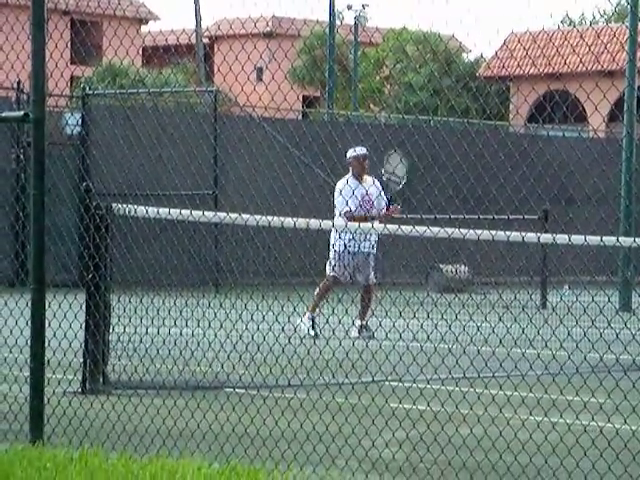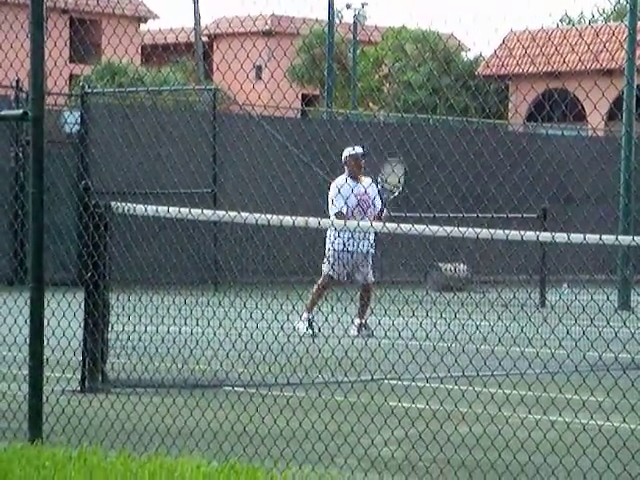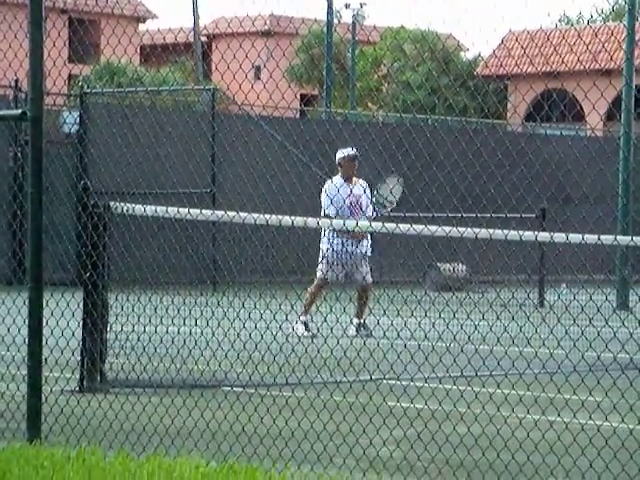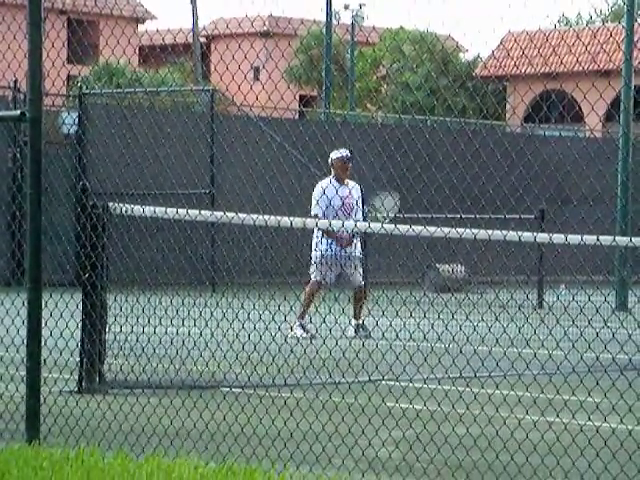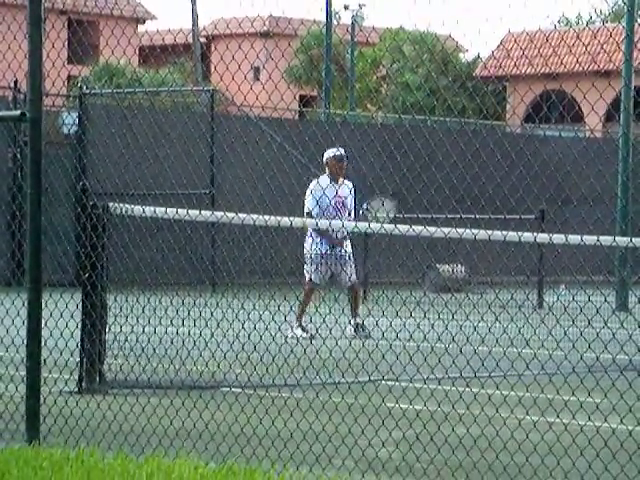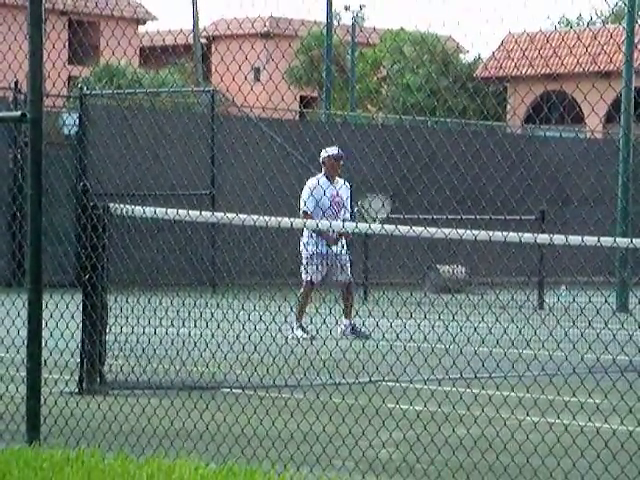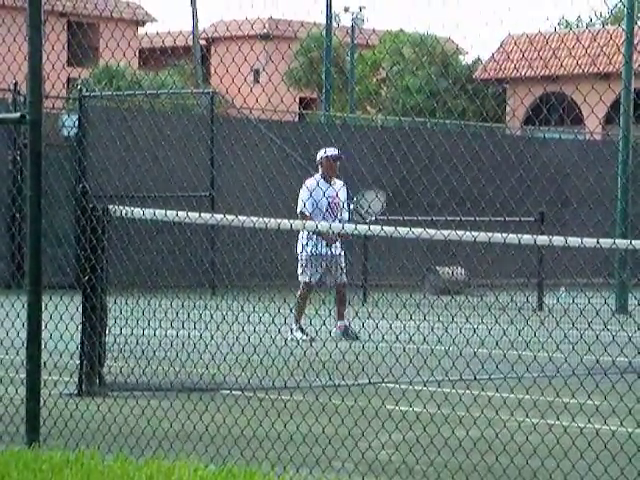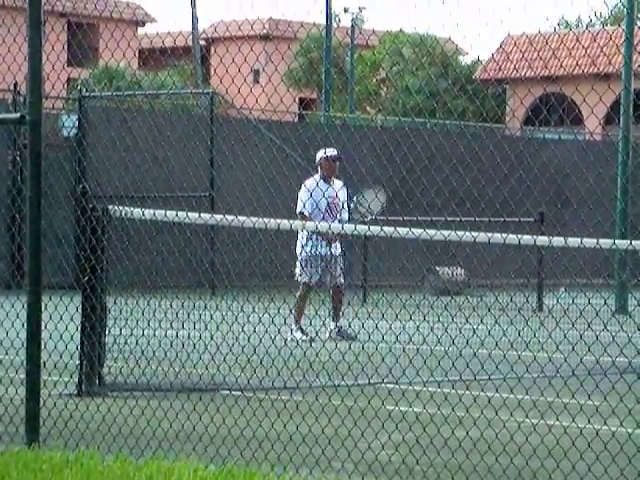
dt=0.1s
person 1, frame 1
left shoulder: (373, 183)
right shoulder: (344, 185)
left elbow: (384, 210)
right elbow: (350, 216)
left wrist: (390, 211)
right wrist: (375, 217)
left hip: (366, 244)
right hip: (344, 243)
left knee: (368, 285)
right knee: (332, 280)
left ankle: (360, 325)
right ankle: (310, 317)
person 1, frame 2
left shoulder: (370, 184)
right shoulder: (339, 184)
left elbow: (377, 212)
right elbow: (339, 216)
left wrist: (378, 217)
right wrist: (366, 222)
left hip: (364, 244)
right hip: (341, 242)
left knee: (367, 284)
right knee: (328, 279)
left ankle: (359, 323)
right ankle: (306, 317)
person 1, frame 3
left shoulder: (363, 186)
right shoulder: (332, 186)
left elbow: (368, 216)
right elbow: (327, 218)
left wrist: (365, 229)
right wrist: (351, 233)
left hip: (359, 246)
right hip: (335, 245)
left knee: (365, 285)
right knee: (322, 281)
left ankle: (358, 323)
right ankle: (302, 320)
person 1, frame 4
left shoulder: (355, 188)
right shoulder: (323, 187)
left elbow: (358, 219)
right elbow: (317, 219)
left wrist: (353, 235)
right wrist: (337, 238)
left hip: (350, 247)
right hip: (327, 247)
left knee: (360, 287)
right knee: (316, 284)
left ankle: (357, 324)
right ankle: (299, 323)
person 1, frame 5
left shoulder: (348, 186)
right shoulder: (317, 185)
left elbow: (349, 217)
right elbow: (309, 216)
left wrist: (345, 235)
right wrist: (327, 237)
left hip: (342, 246)
right hip: (319, 246)
left knee: (353, 285)
right knee: (311, 284)
left ankle: (355, 323)
right ankle: (297, 324)
person 1, frame 6
left shoulder: (344, 186)
right shoulder: (314, 184)
right elbow: (305, 215)
left wrist: (342, 234)
right wrist: (325, 236)
left hip: (338, 245)
right hip: (316, 245)
left knee: (346, 283)
right knee: (309, 284)
left ankle: (348, 324)
right ankle: (298, 324)
person 1, frame 7
left shoulder: (341, 187)
right shoulder: (311, 185)
right elbow: (303, 215)
left wrist: (341, 233)
right wrist: (323, 235)
left hip: (334, 247)
right hip: (313, 246)
left knee: (341, 285)
right knee: (307, 286)
left ankle: (341, 325)
right ankle: (296, 326)
person 1, frame 8
left shoulder: (340, 187)
right shoulder: (310, 186)
right elbow: (303, 216)
left wrist: (341, 232)
right wrist: (324, 234)
left hip: (333, 247)
right hip: (312, 246)
left knee: (338, 287)
right knee: (306, 286)
left ankle: (335, 327)
right ankle: (296, 326)
